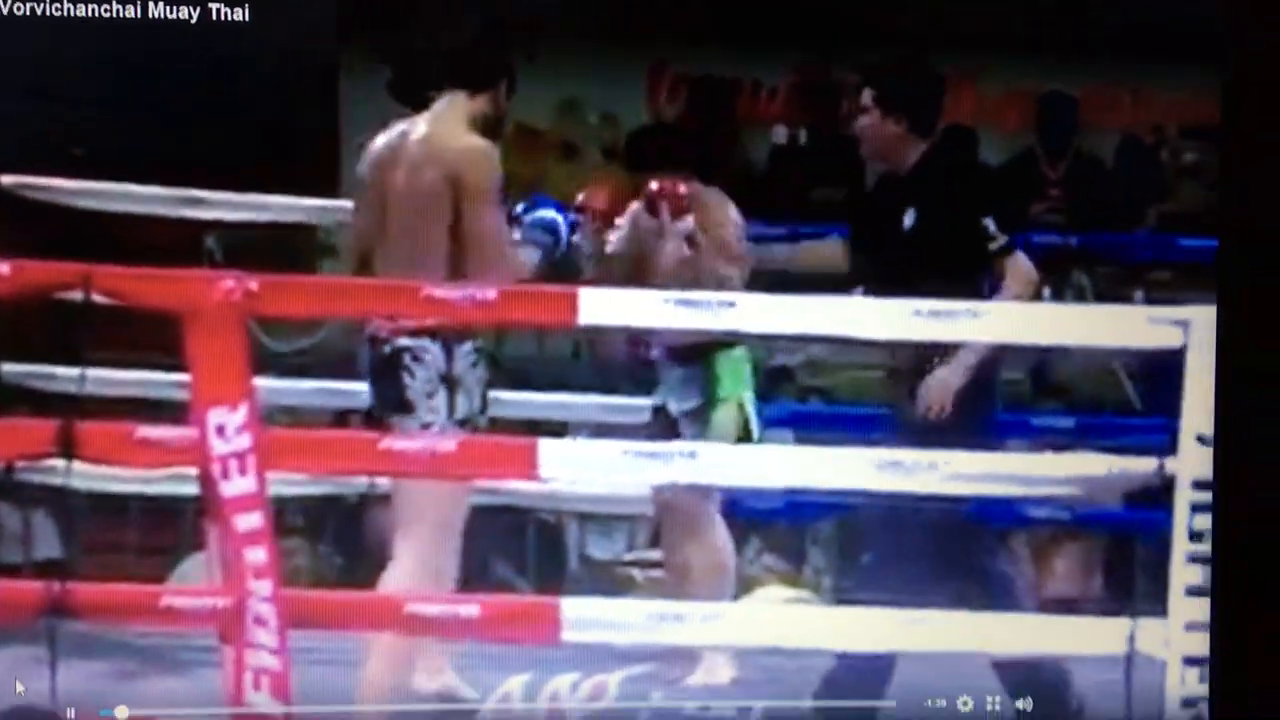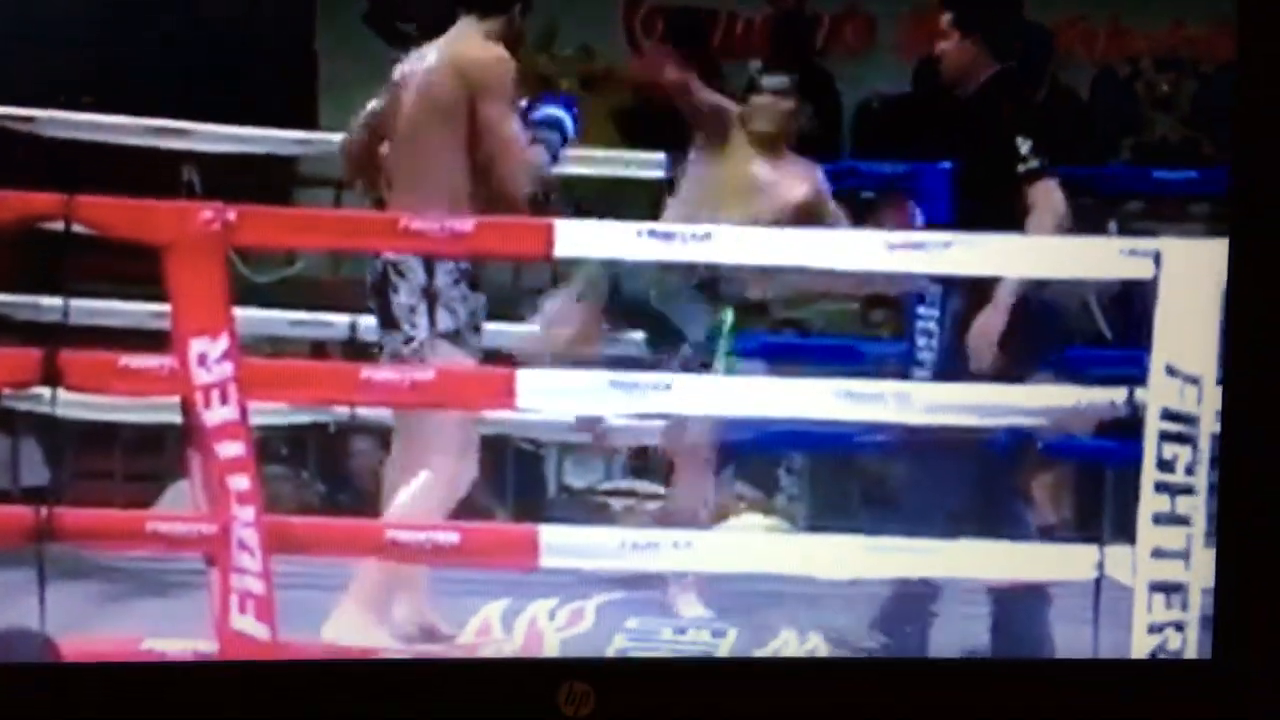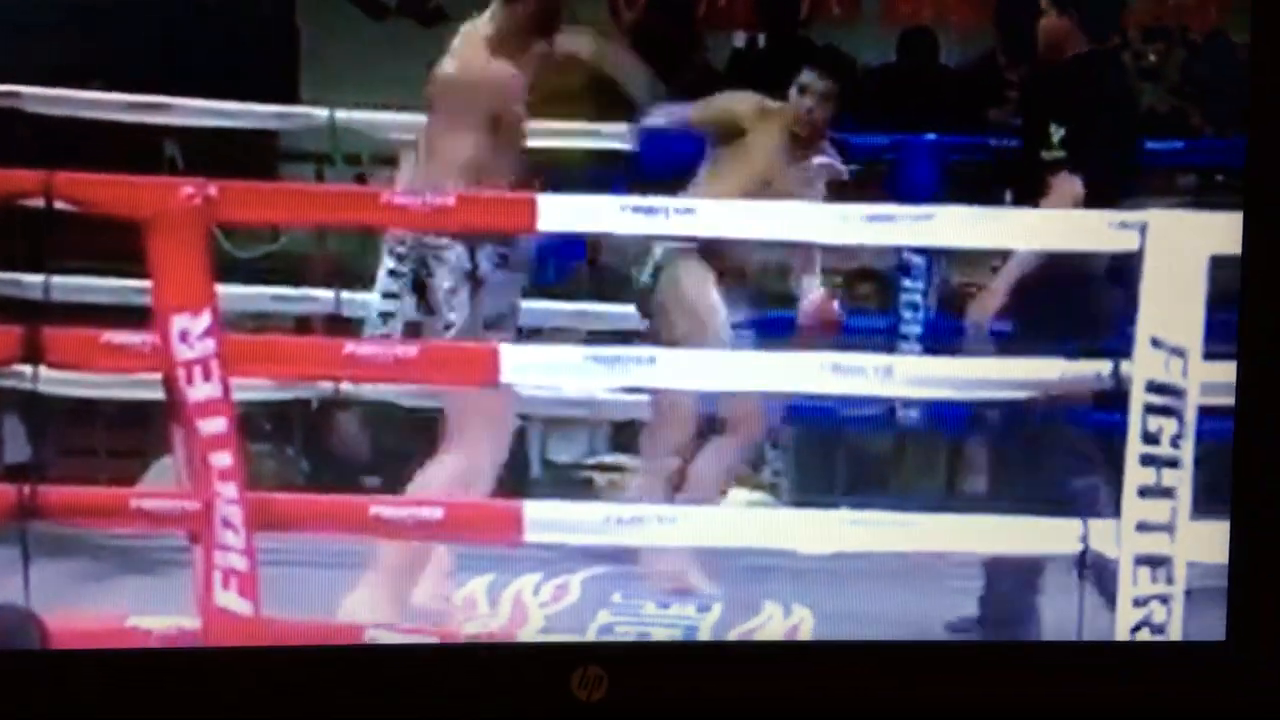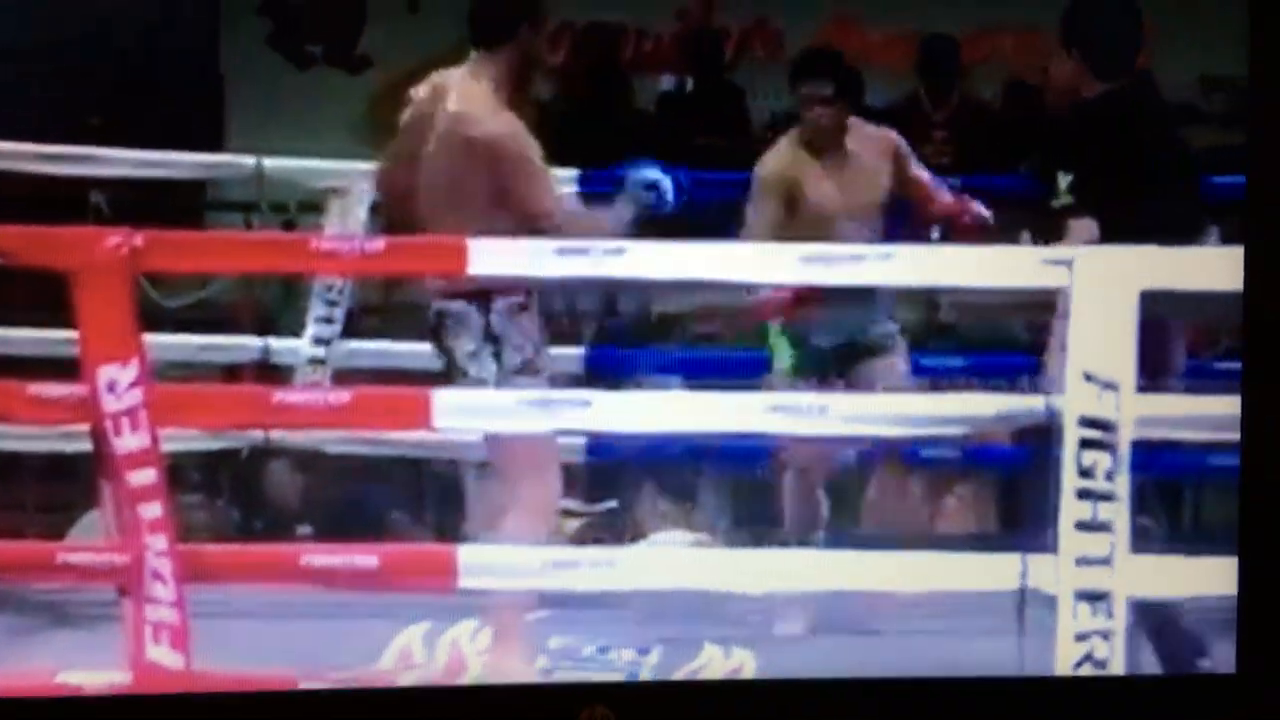
dt=0.5s
person 1, frame 1
left shoulder: (383, 146)
right shoulder: (472, 152)
left elbow: (361, 257)
right elbow: (493, 275)
left hip: (389, 343)
right hip: (437, 351)
left knee: (440, 518)
right knee: (420, 542)
left ankle: (431, 666)
right ankle: (370, 701)
person 1, frame 2
left shoulder: (415, 64)
right shoulder: (488, 61)
left elbow: (355, 154)
right elbow: (515, 181)
right wrist: (548, 136)
left hip: (402, 263)
right hip: (433, 269)
left knee: (417, 446)
right knee: (451, 463)
left ankle: (408, 603)
right ankle: (355, 612)
person 1, frame 3
right shoulder: (471, 72)
right elbow: (441, 184)
left hip: (491, 253)
right hip: (464, 259)
left knee: (493, 424)
right knee: (473, 449)
left ankle: (428, 569)
right ankle: (375, 595)
person 1, frame 4
left shoulder: (431, 95)
right shoulder: (496, 130)
left elbow: (390, 191)
right elbow: (570, 229)
right wrist: (636, 201)
left hip: (465, 300)
right hip: (486, 315)
left knee: (508, 469)
right knee: (535, 489)
right ankle: (508, 661)
person 2, frame 1
left shoulder: (951, 187)
right shoulder: (896, 193)
left elbow: (1022, 277)
right elbow: (851, 258)
left wrist: (958, 364)
left hip: (948, 394)
right hip: (927, 390)
left knee: (892, 547)
right knee: (963, 545)
person 2, frame 2
left shoulder: (998, 111)
right shoulder: (987, 111)
left elbow: (1049, 207)
left wrist: (997, 308)
left hip: (1000, 322)
right hip: (994, 315)
left knee: (939, 471)
right knee: (991, 483)
left ankle: (903, 629)
right ankle: (1022, 638)
person 2, frame 3
left shoulder: (1069, 88)
right shoulder: (1110, 85)
left elbow: (1063, 200)
left wrist: (997, 287)
left hip: (1065, 291)
right hip: (1085, 288)
left knee: (1058, 456)
right knee: (1023, 448)
right ankle: (1006, 609)
person 2, frame 4
left shoulder: (1081, 134)
right shoulder: (1159, 128)
left elbow: (1082, 240)
right elbow: (1193, 239)
left wrist: (1057, 349)
right wrist: (1176, 338)
right hip: (1153, 327)
right ankle: (1178, 648)
person 3, frame 1
left shoulder: (715, 212)
right shoulder: (638, 213)
left elbow: (729, 284)
right elbow: (608, 278)
left wrist: (691, 235)
left hip: (713, 365)
right hip: (670, 363)
left knee: (695, 501)
right knee: (667, 503)
left ankle: (717, 654)
person 3, frame 2
left shoulder: (806, 181)
right shoulder: (723, 127)
right elbow: (687, 91)
right wrist: (668, 71)
left hip: (704, 305)
right hip: (657, 266)
left knee: (696, 447)
left ankle: (684, 585)
person 3, frame 3
left shoulder: (820, 166)
right shoulder: (750, 113)
left elbow: (802, 248)
right elbow: (678, 118)
left wrist: (812, 289)
right wrist: (655, 124)
left hip: (725, 286)
right hip: (684, 261)
left knee: (748, 422)
left ankle: (674, 552)
person 3, frame 4
left shoulder: (885, 145)
right shoulder: (778, 167)
left elbow: (931, 198)
right elbow: (758, 246)
left wrist: (963, 211)
right wrist: (770, 287)
left hip: (867, 306)
right hip: (806, 315)
right knee: (807, 458)
